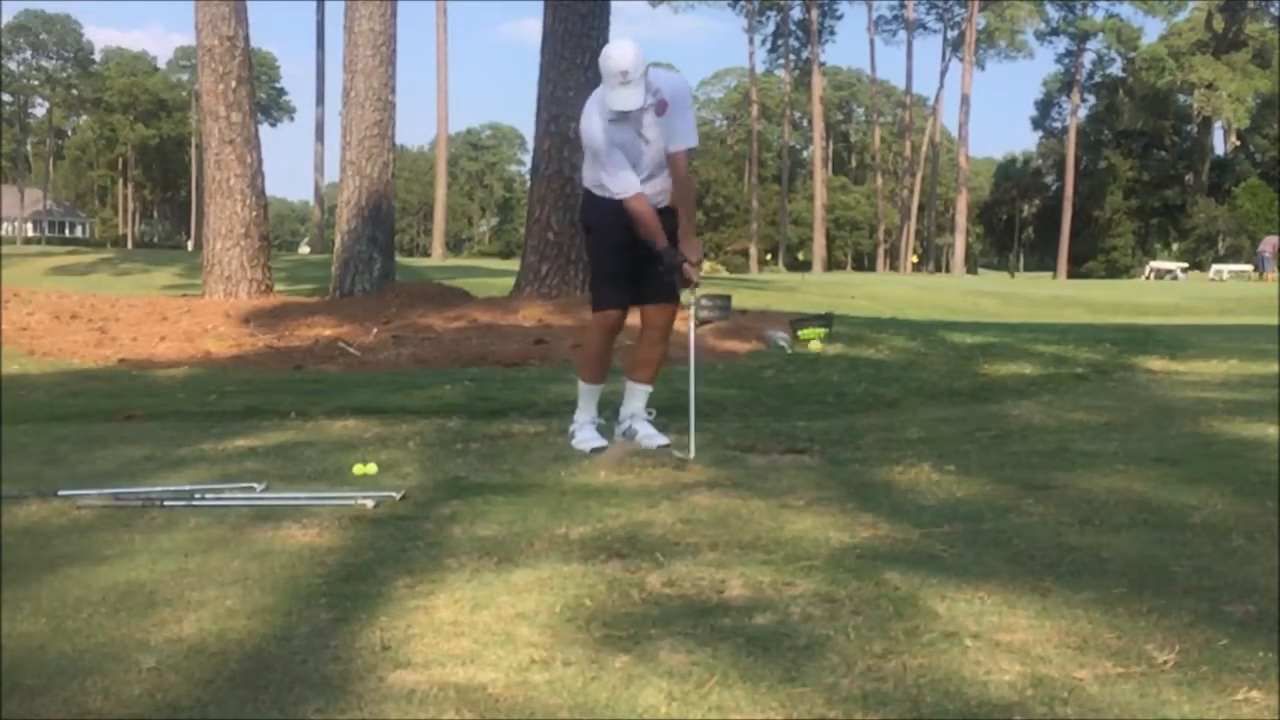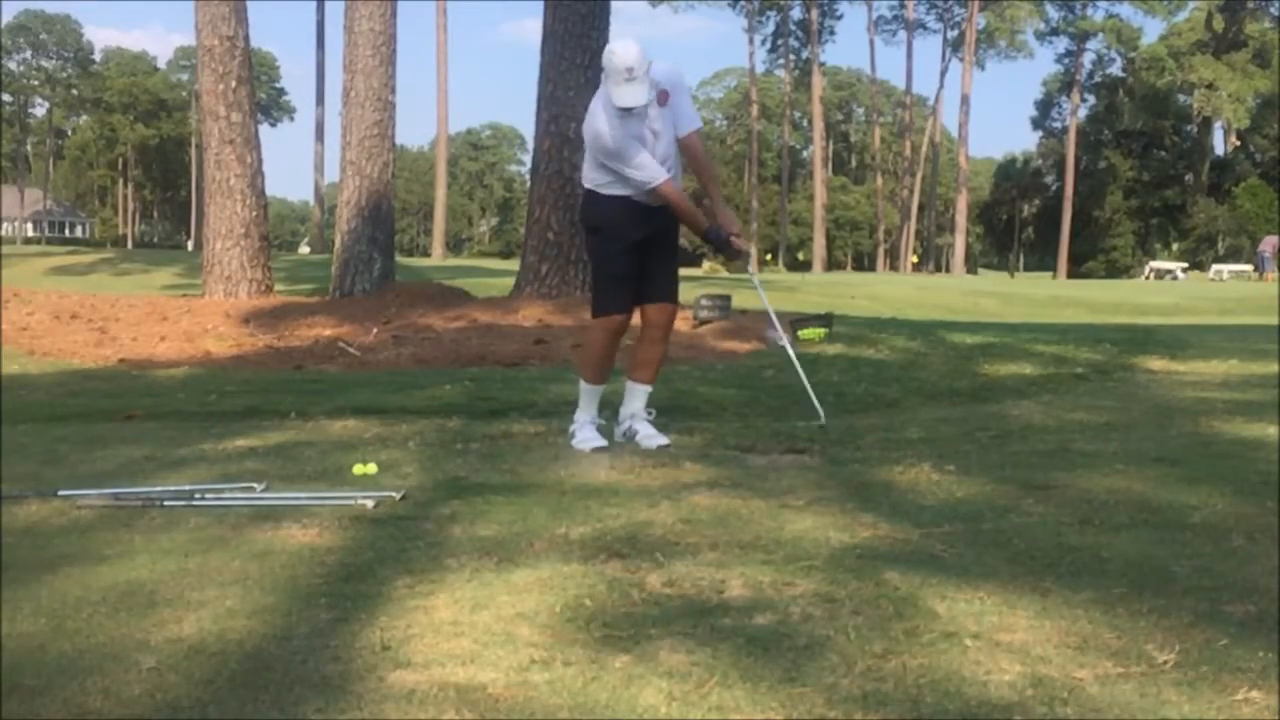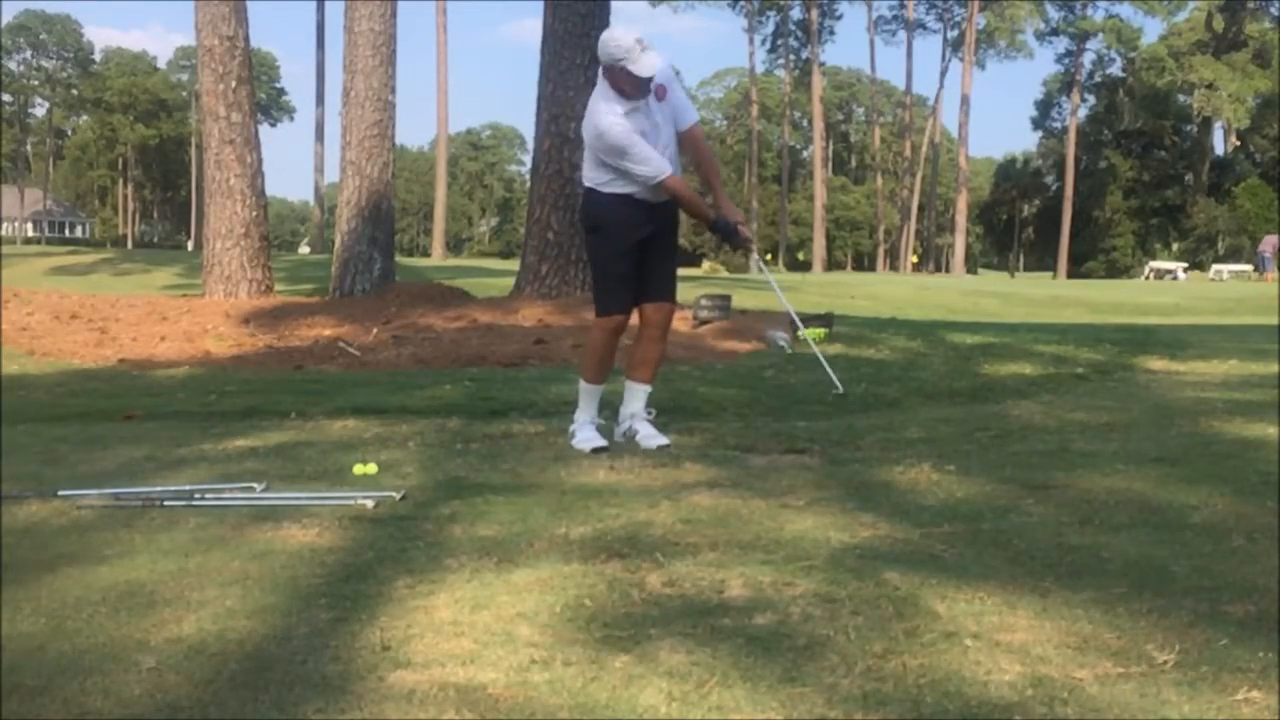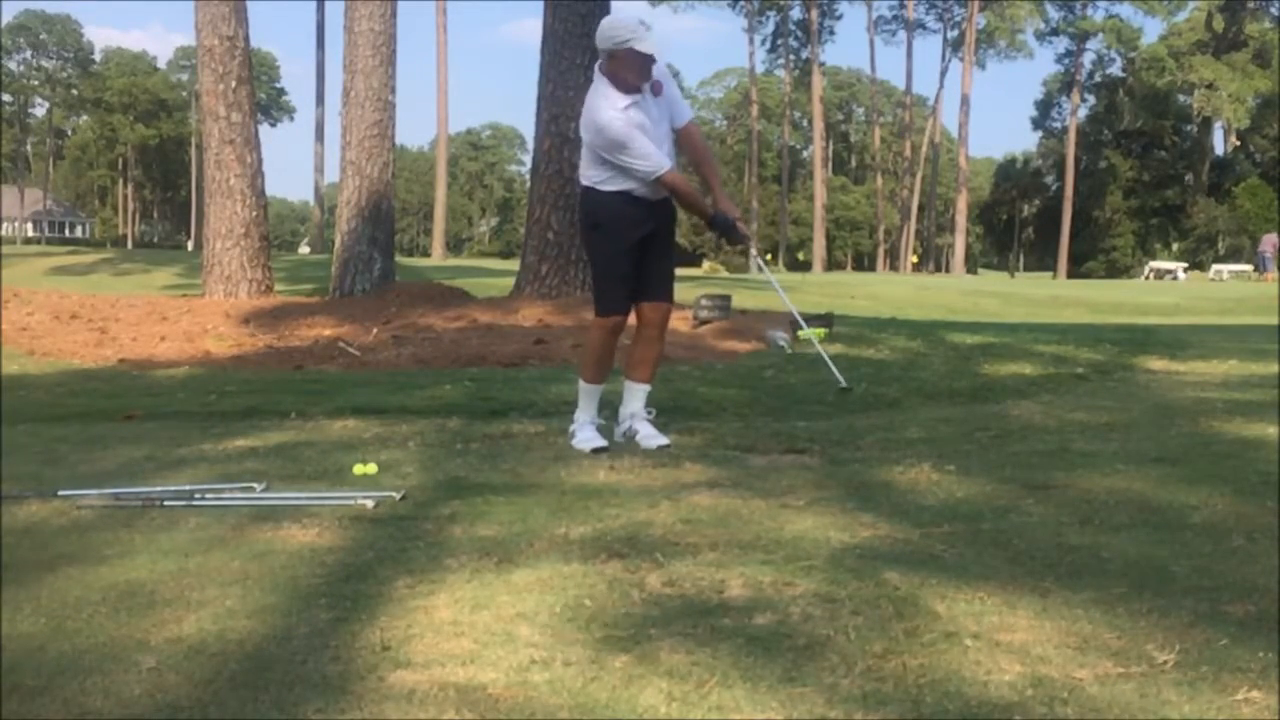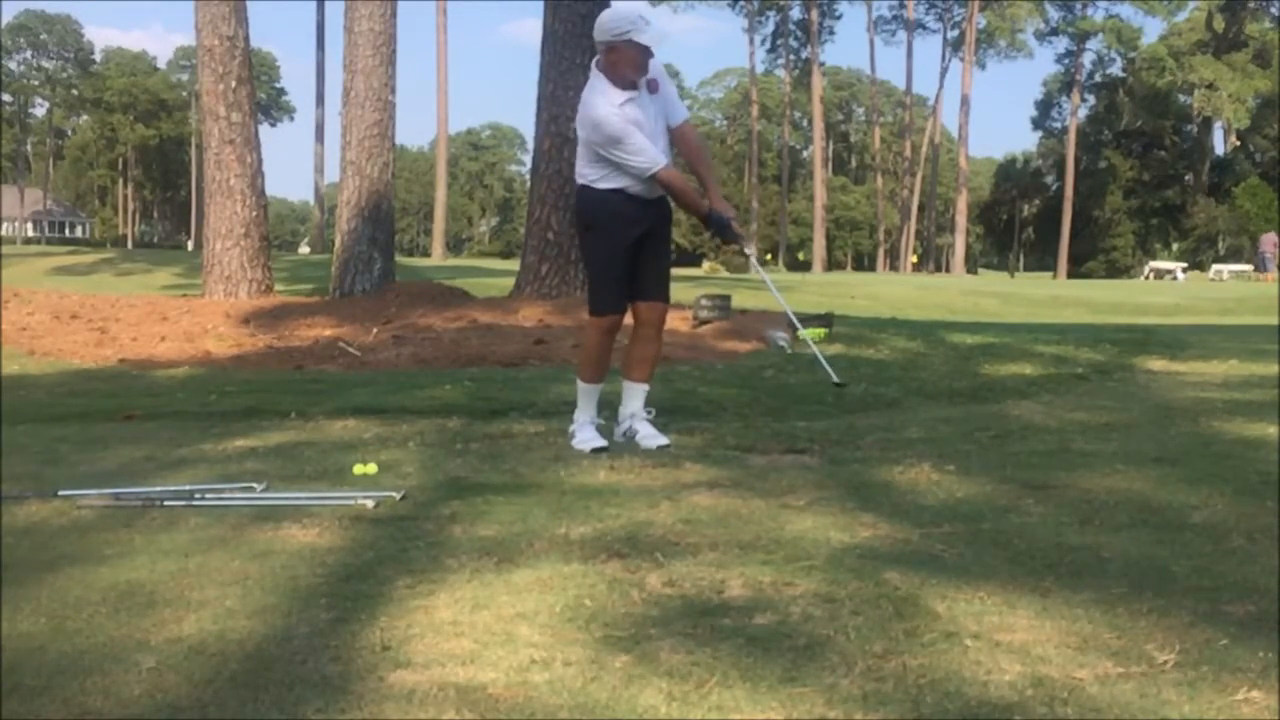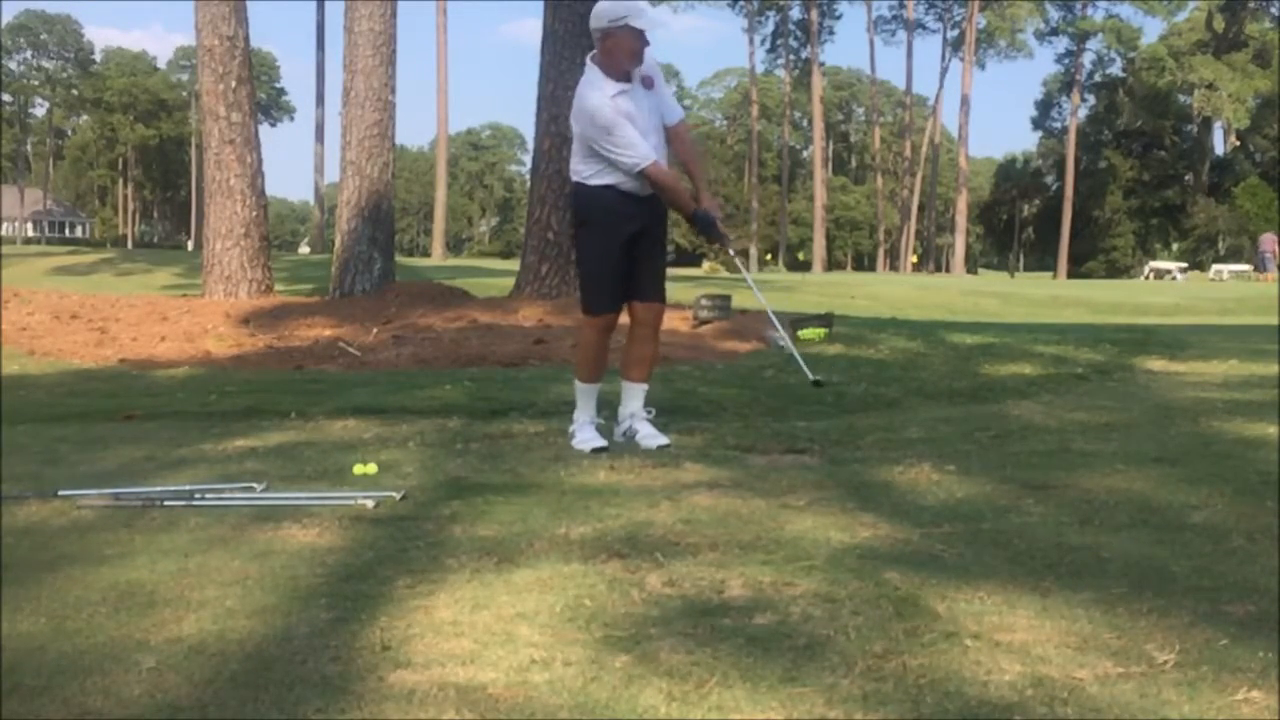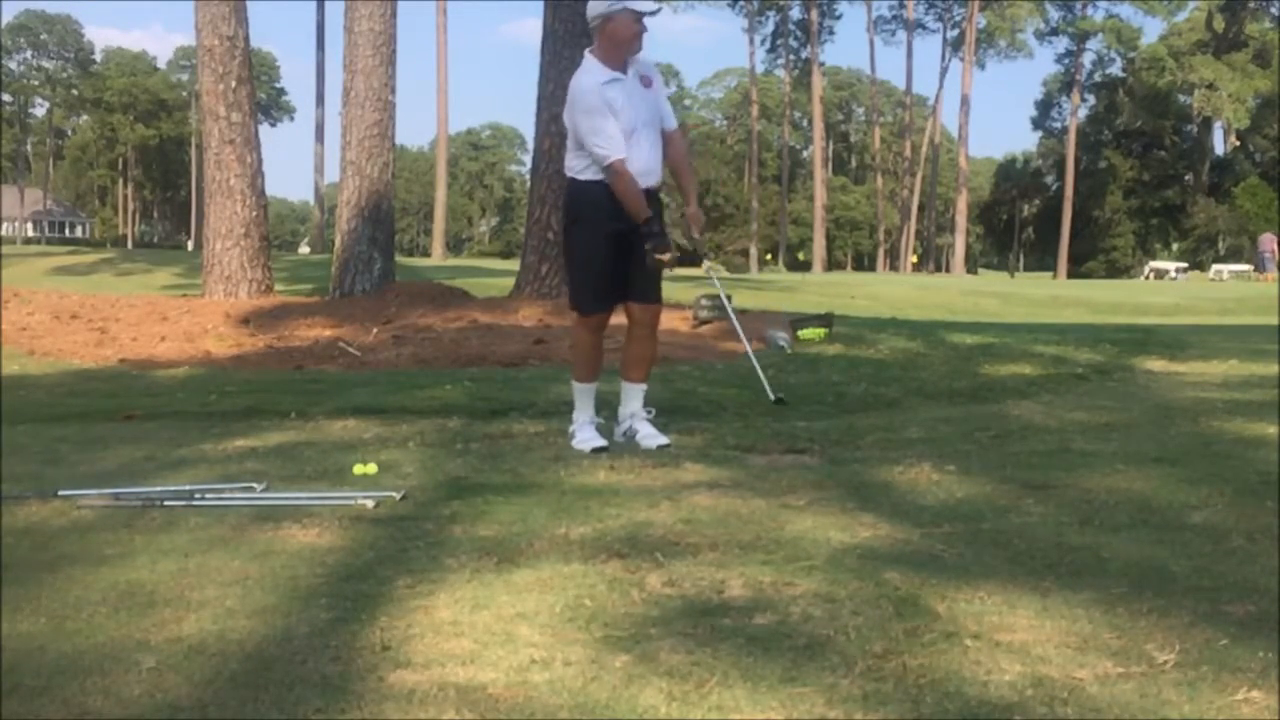
dt=0.2s
person 1, frame 1
left shoulder: (673, 88)
right shoulder: (596, 122)
left elbow: (681, 166)
right elbow: (632, 199)
left wrist: (688, 238)
right wrist: (669, 257)
left hip: (664, 209)
right hip: (613, 213)
left knee: (661, 315)
right knee: (609, 315)
left ankle: (633, 415)
right ankle: (584, 418)
person 1, frame 2
left shoulder: (668, 78)
right shoulder: (603, 124)
left elbow: (692, 146)
right elbow: (665, 188)
left wrist: (721, 208)
right wrist: (713, 236)
left hip: (661, 211)
right hip: (613, 214)
left knee: (661, 315)
right knee: (613, 318)
left ankle: (633, 416)
right ankle: (584, 418)
person 1, frame 3
left shoulder: (661, 74)
right shoulder: (606, 122)
left elbow: (692, 137)
right elbow: (671, 182)
left wrist: (723, 200)
right wrist: (719, 225)
left hip: (659, 210)
right hip: (614, 213)
left knee: (659, 315)
right knee: (613, 318)
left ankle: (632, 416)
right ankle: (584, 418)
person 1, frame 4
left shoulder: (654, 72)
right shoulder: (606, 116)
left elbow: (688, 135)
right elbow: (669, 177)
left wrist: (721, 197)
right wrist: (716, 220)
left hip: (656, 207)
right hip: (612, 212)
left knee: (656, 315)
right knee: (611, 317)
left ankle: (633, 416)
right ankle: (585, 419)
person 1, frame 5
left shoulder: (651, 71)
right shoulder: (602, 112)
left elbow: (684, 134)
right elbow: (665, 174)
left wrist: (716, 196)
right wrist: (709, 218)
left hip: (651, 206)
right hip: (608, 211)
left knee: (652, 315)
right knee: (607, 318)
left ankle: (632, 416)
right ankle: (584, 419)
person 1, frame 6
left shoulder: (647, 70)
right shoulder: (595, 101)
left elbow: (678, 134)
right elbow: (652, 171)
left wrist: (705, 195)
right wrist: (696, 217)
left hip: (647, 205)
right hip: (603, 208)
left knee: (649, 314)
right knee: (601, 317)
left ankle: (632, 416)
right ankle: (583, 420)
person 1, frame 7
left shoulder: (646, 72)
right shoulder: (587, 88)
left elbow: (671, 139)
right elbow: (615, 168)
left wrist: (691, 202)
right wrist: (650, 229)
left hip: (644, 204)
right hip: (597, 205)
left knee: (646, 315)
right knee: (593, 317)
left ankle: (632, 416)
right ankle: (583, 419)
